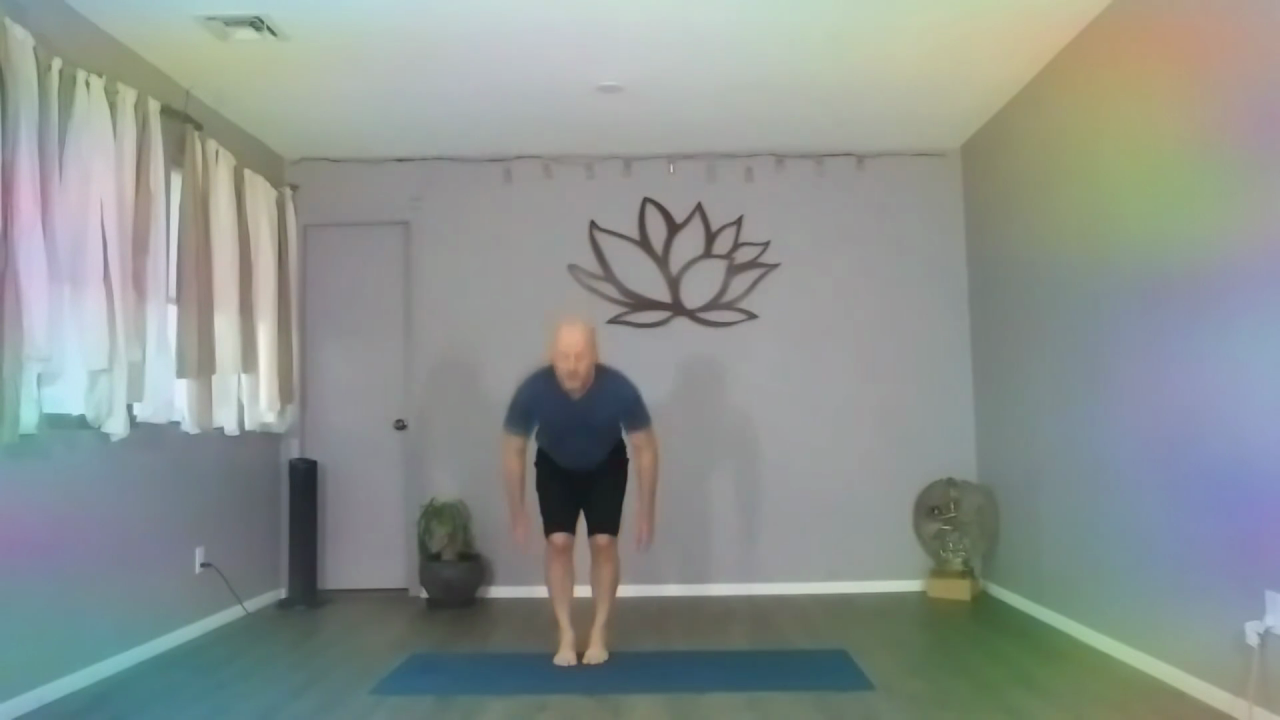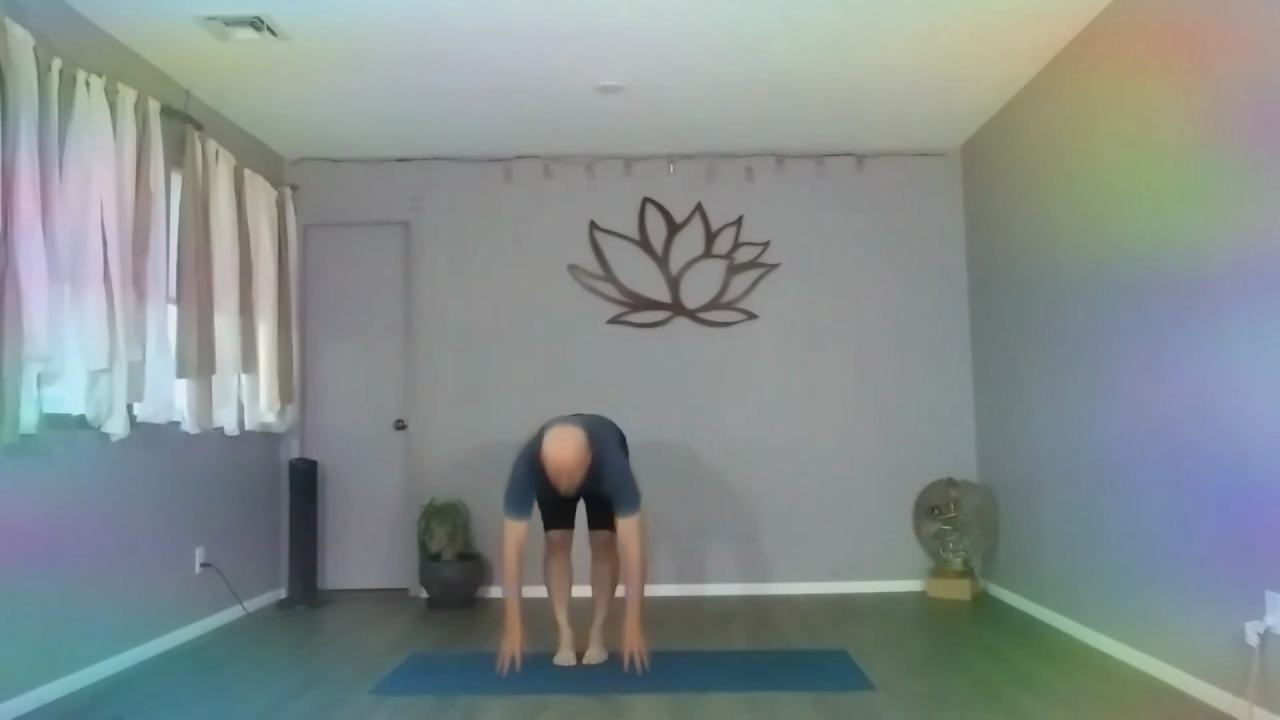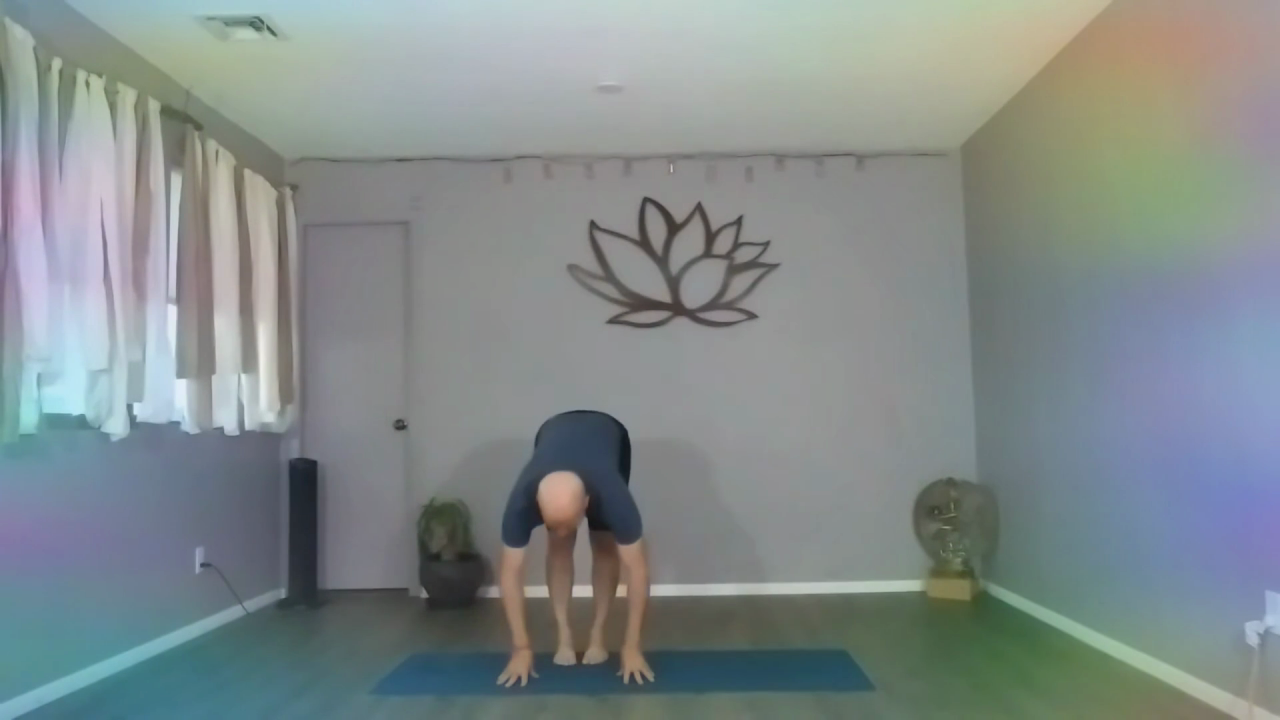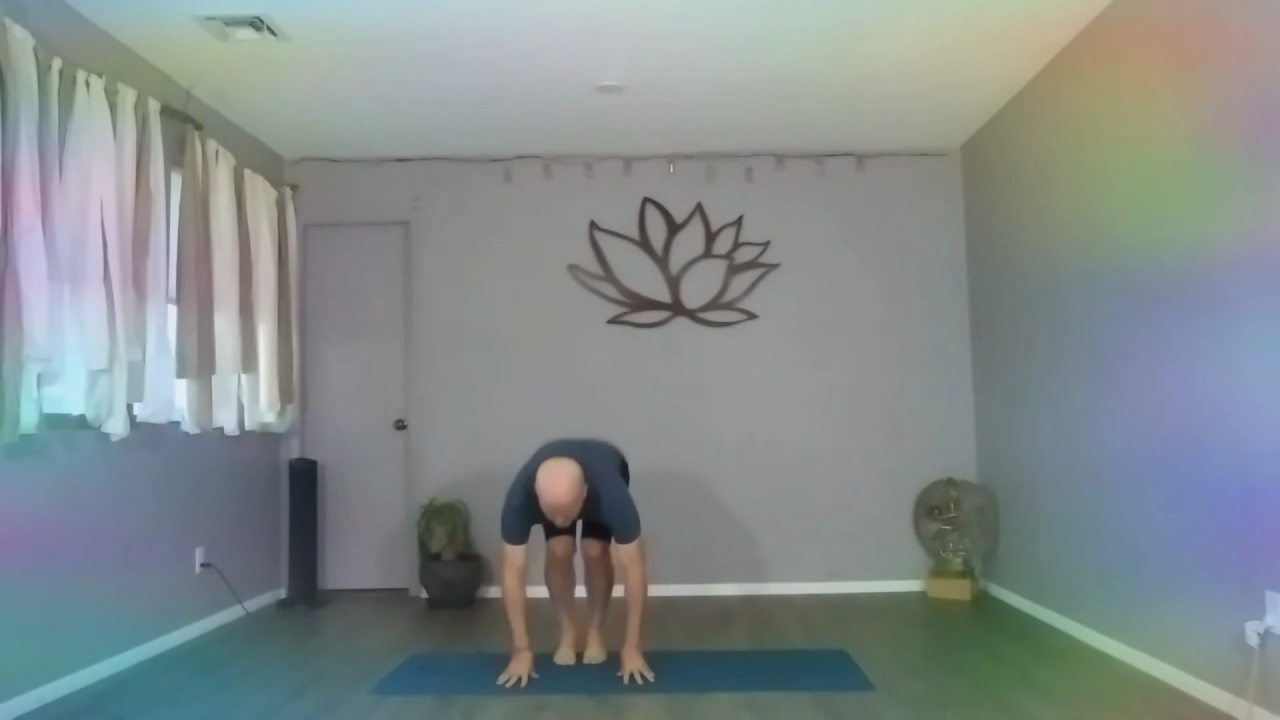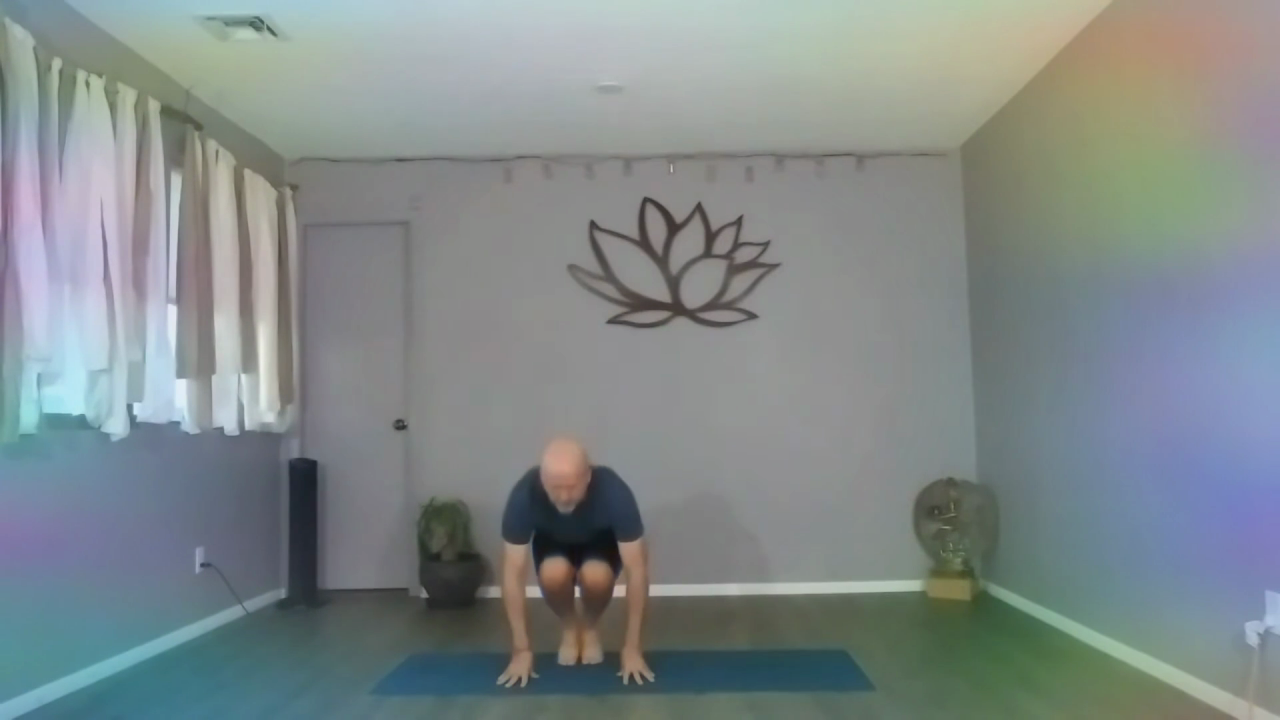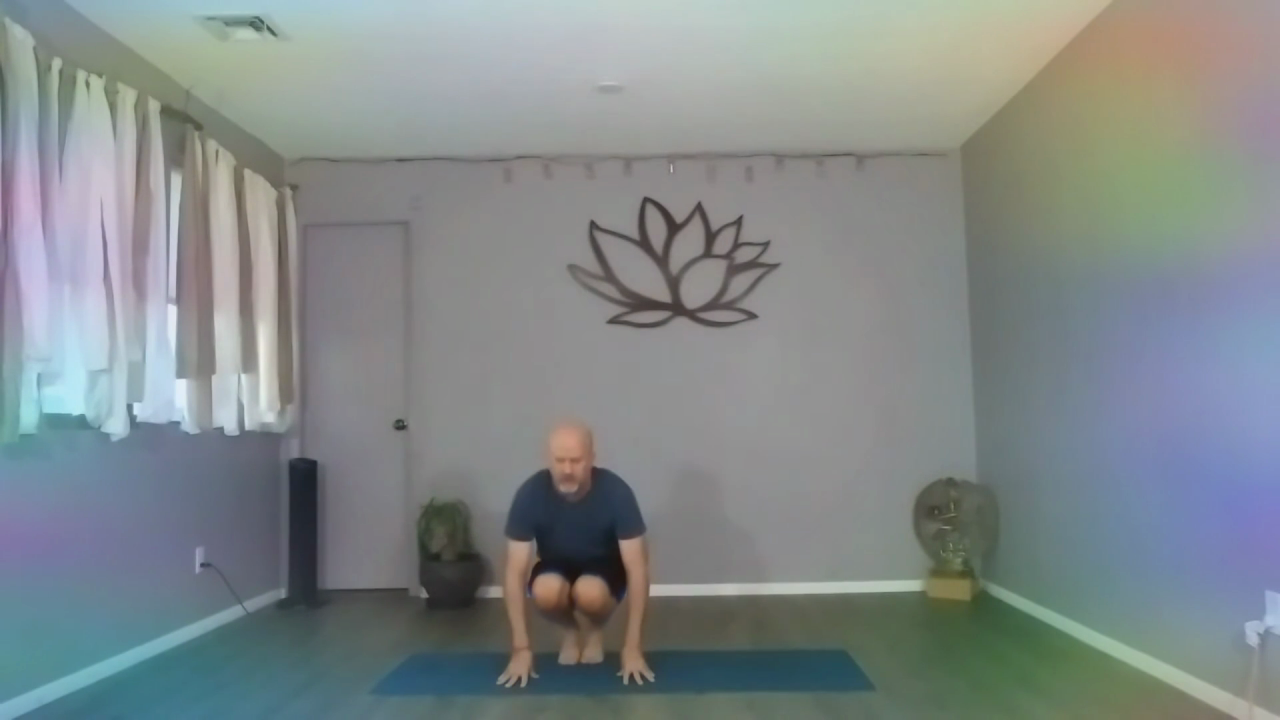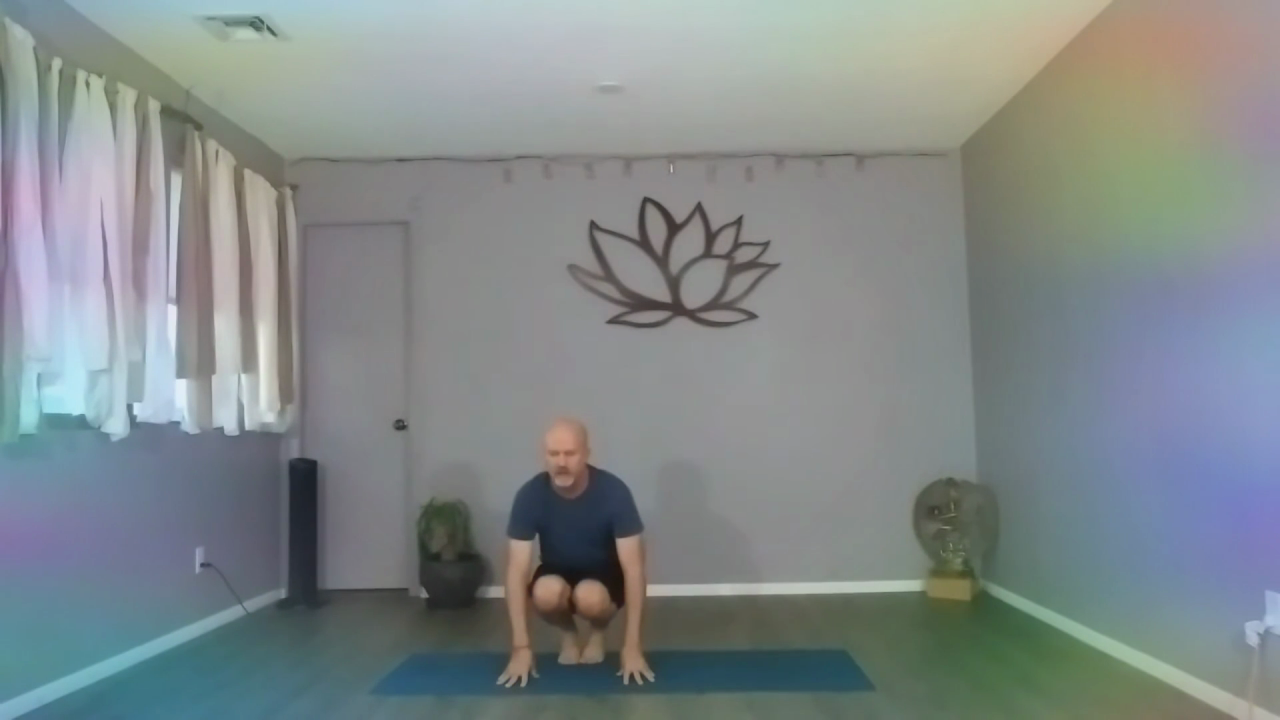
dt=0.4s
person 1, frame 1
left shoulder: (620, 389)
right shoulder: (533, 390)
left elbow: (645, 448)
right elbow: (514, 450)
left wrist: (646, 514)
right wrist: (517, 515)
left hip: (605, 466)
right hip: (554, 468)
left knee: (603, 542)
right knee: (558, 542)
left ankle: (598, 634)
right ankle: (566, 636)
person 1, frame 2
left shoulder: (611, 463)
right shoulder: (527, 466)
left elbow: (632, 544)
right elbow: (512, 546)
left wrist: (632, 622)
right wrist: (513, 624)
left knee: (604, 542)
right knee: (556, 542)
left ankle: (597, 633)
right ankle: (565, 635)
person 1, frame 3
left shoulder: (612, 496)
right shoulder: (523, 501)
left elbow: (637, 569)
right elbow: (511, 573)
left wrist: (632, 647)
right wrist: (521, 648)
left knee: (604, 544)
right knee: (558, 545)
left ankle: (597, 634)
right ankle: (564, 635)
person 1, frame 4
left shoulder: (611, 493)
right shoulder: (520, 497)
left elbow: (634, 569)
right elbow: (513, 573)
left wrist: (631, 647)
right wrist: (521, 650)
left hip: (606, 466)
left knee: (595, 552)
right knee: (558, 551)
left ankle: (595, 632)
right ankle: (567, 631)
person 1, frame 5
left shoulder: (614, 493)
right shoulder: (524, 495)
left elbow: (636, 569)
right elbow: (513, 573)
left wrist: (632, 648)
right wrist: (521, 650)
left hip: (600, 542)
right hip: (553, 543)
left knee: (595, 577)
right knee: (553, 574)
left ankle: (590, 627)
right ankle: (569, 627)
person 1, frame 6
left shoulder: (616, 492)
right shoulder: (530, 494)
left elbow: (637, 567)
right elbow: (515, 569)
left wrist: (632, 647)
right wrist: (521, 649)
left hip: (603, 567)
right hip: (556, 567)
left knee: (589, 593)
right knee: (545, 592)
left ankle: (594, 630)
right ankle: (571, 630)
person 1, frame 7
left shoulder: (614, 492)
right shoulder: (530, 495)
left elbow: (633, 566)
right elbow: (517, 569)
left wrist: (632, 646)
right wrist: (521, 647)
left hip: (604, 575)
right hip: (558, 572)
left knee: (589, 598)
right knee: (545, 594)
left ankle: (597, 632)
right ankle: (569, 633)
